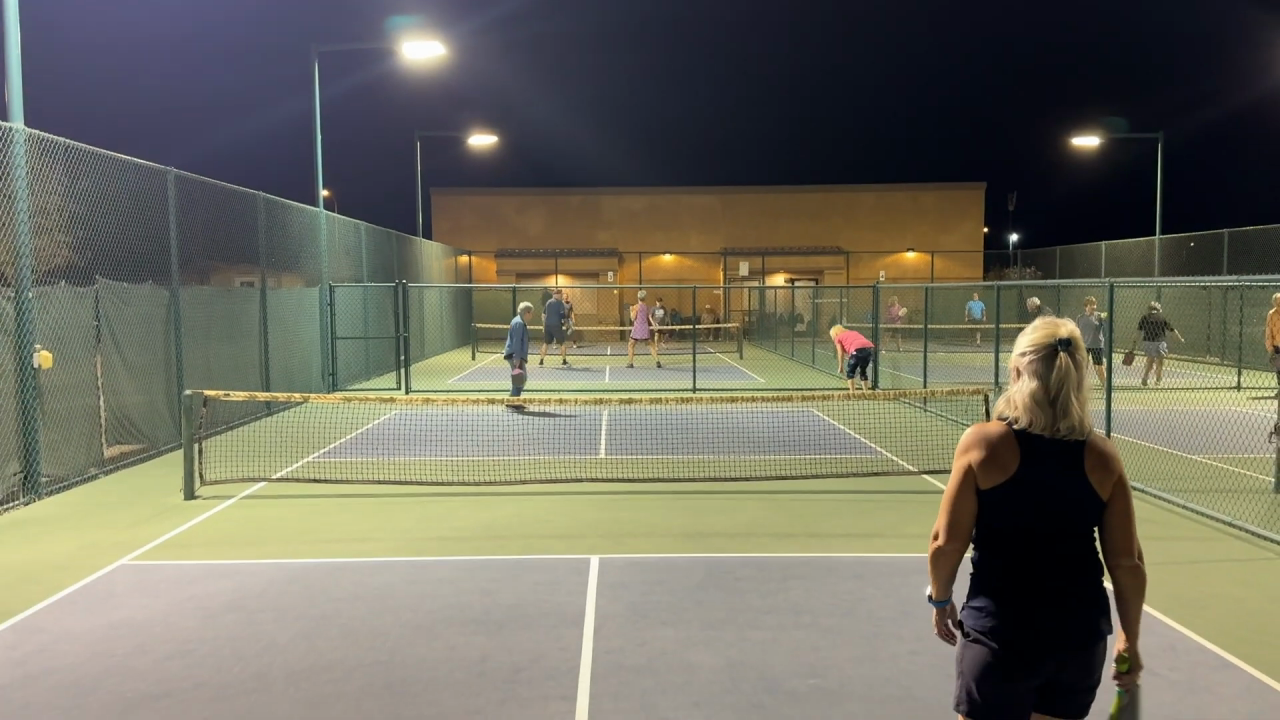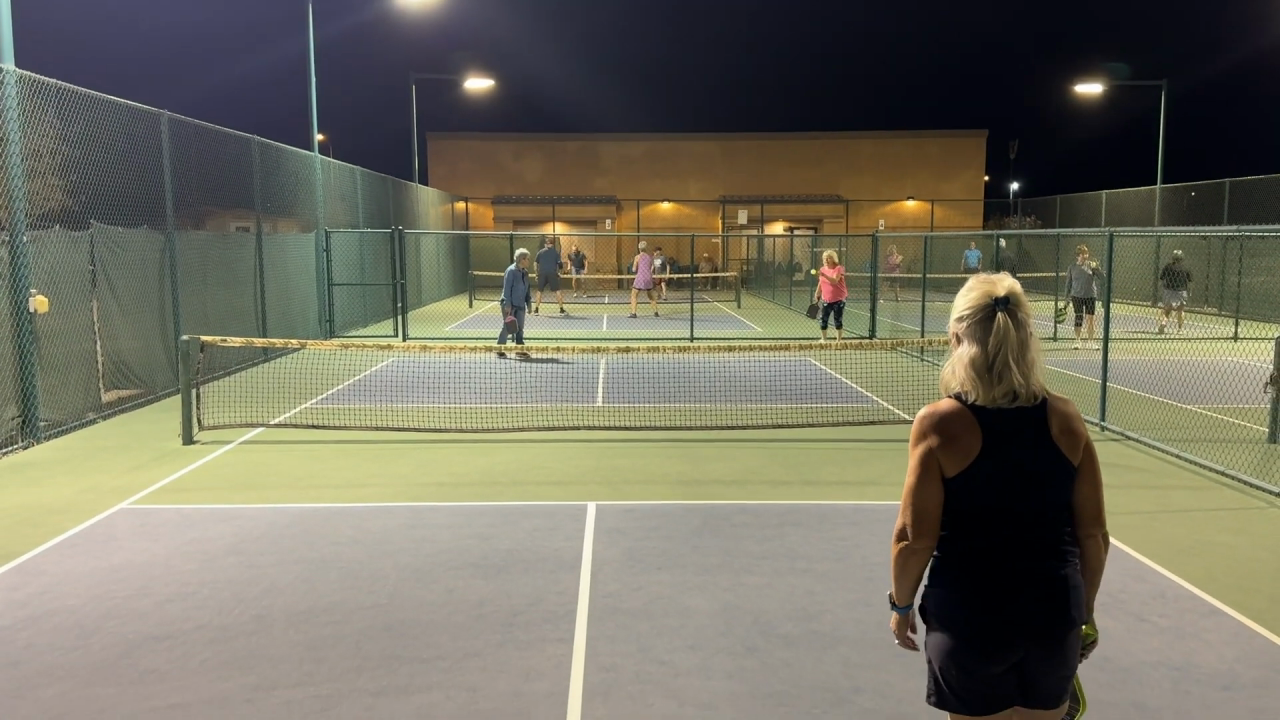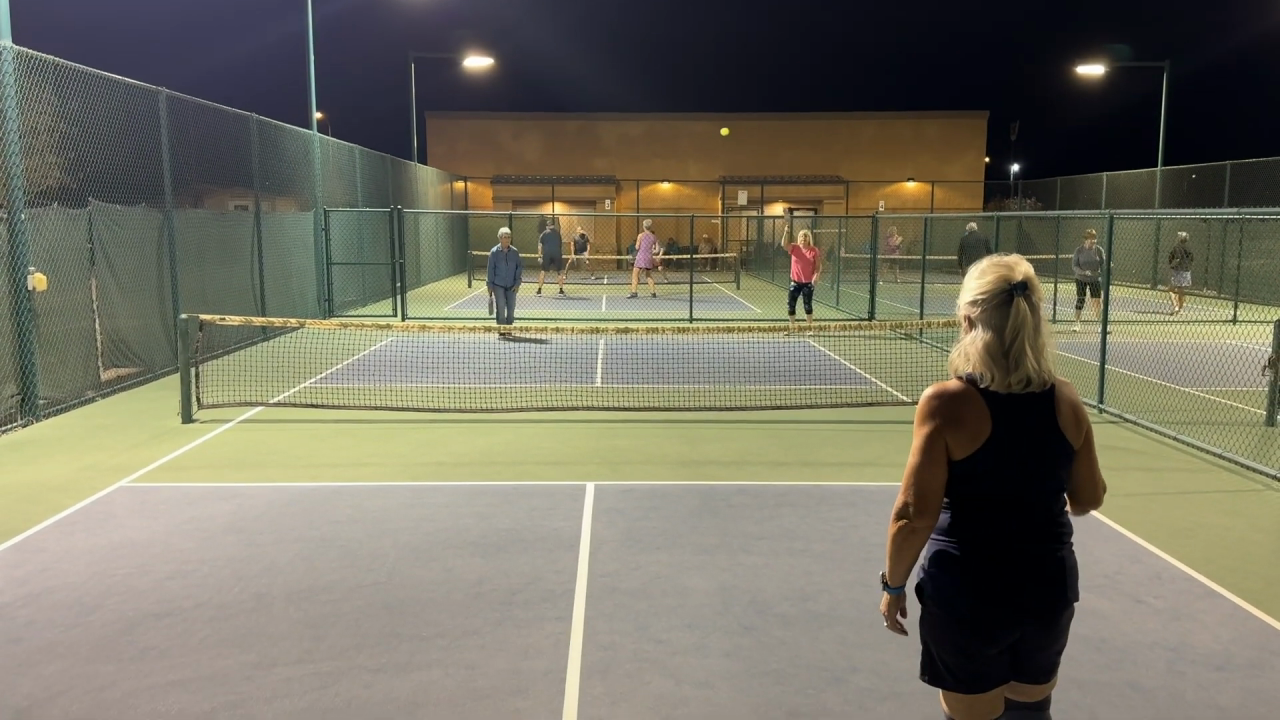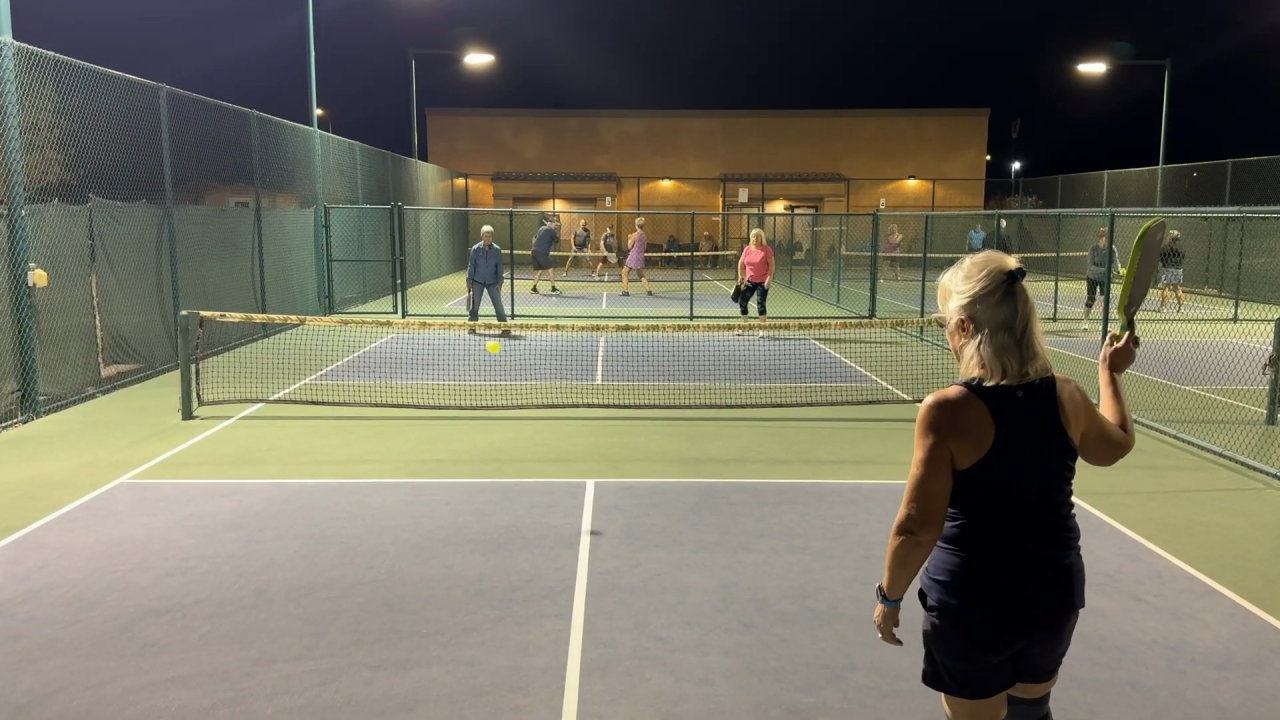
dt=1s
person 1, frame 1
left shoulder: (982, 443)
right shoulder: (1101, 456)
left elbow: (946, 543)
right elbow: (1127, 563)
left wrist: (940, 600)
right wrist: (1130, 639)
left hip: (1000, 634)
right hip: (1080, 634)
person 1, frame 2
left shoulder: (940, 423)
right shoulder: (1065, 418)
left elbow: (915, 538)
right elbow: (1093, 533)
left wrist: (901, 604)
right wrist: (1085, 608)
left hip: (969, 620)
right hip: (1052, 614)
person 1, frame 3
left shoulder: (946, 403)
right shoulder: (1065, 401)
left elbow: (913, 516)
right elbow: (1089, 498)
left wrist: (893, 585)
left hip: (967, 597)
right hip: (1048, 591)
person 1, frame 4
left shoulder: (947, 409)
right shoulder: (1064, 396)
left elbow: (917, 528)
right elbow: (1116, 444)
left wrist: (889, 597)
right wrist: (1110, 371)
left hip: (972, 603)
right hip: (1055, 593)
